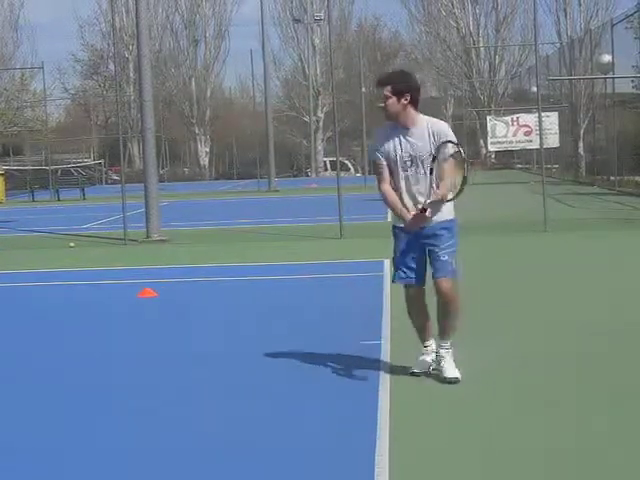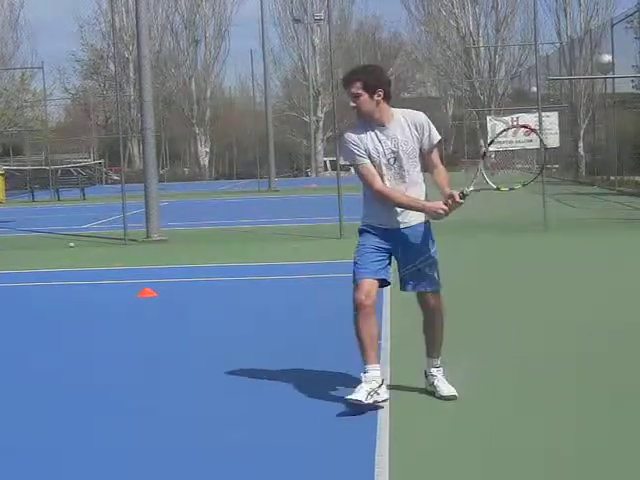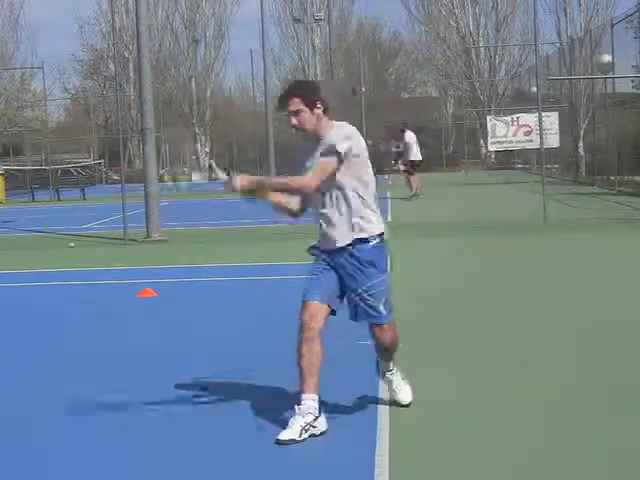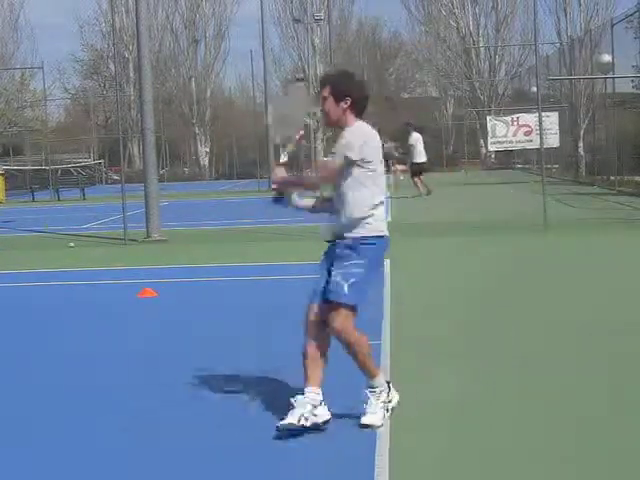
dt=0.4s
person 1, frame 1
left shoulder: (438, 130)
right shoulder: (383, 137)
right elbow: (384, 186)
left wrist: (429, 210)
right wrist: (404, 215)
left hip: (440, 223)
right hip: (405, 227)
left knee: (445, 287)
right knee: (413, 294)
left ankle: (445, 350)
right ankle: (428, 348)
person 1, frame 2
left shoulder: (416, 121)
right shoulder: (352, 139)
left elbow: (434, 165)
right elbow: (379, 188)
left wrist: (448, 192)
right wrist: (428, 206)
left hip: (415, 229)
right hip: (375, 231)
left knee: (431, 303)
right knee: (364, 298)
left ankle: (434, 370)
right ankle: (372, 378)
person 1, frame 3
left shoulder: (344, 134)
right shoulder: (309, 150)
left elbow: (311, 183)
right elbow: (298, 206)
left wrist: (255, 183)
right wrist: (261, 192)
left hip: (365, 245)
right hip: (329, 250)
left knee: (383, 331)
right knee: (310, 323)
left ankle: (389, 371)
right ankle: (310, 412)
person 1, frame 4
left shoulder: (358, 135)
right shoulder: (349, 139)
left elbow: (316, 180)
left wrist: (285, 180)
right wrist: (294, 198)
left hip: (364, 242)
right hip: (342, 242)
left knee: (339, 320)
right knee: (315, 319)
left ankle: (381, 390)
right ankle: (312, 403)
